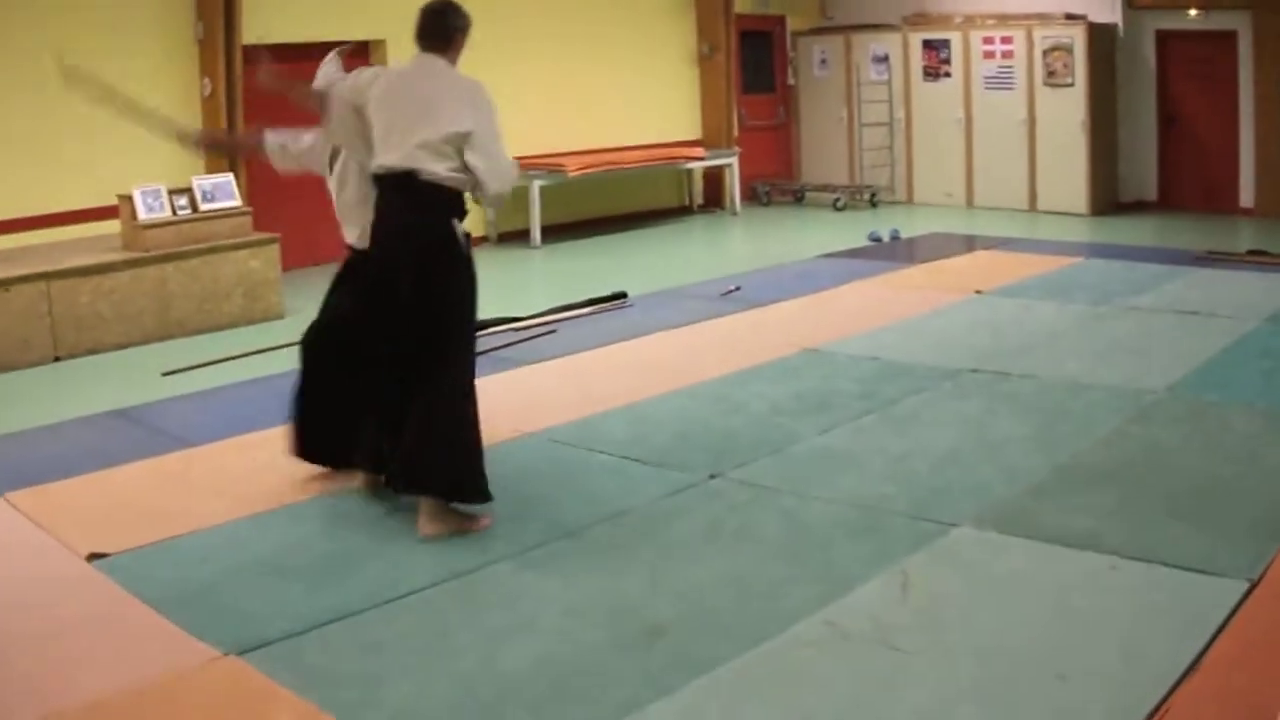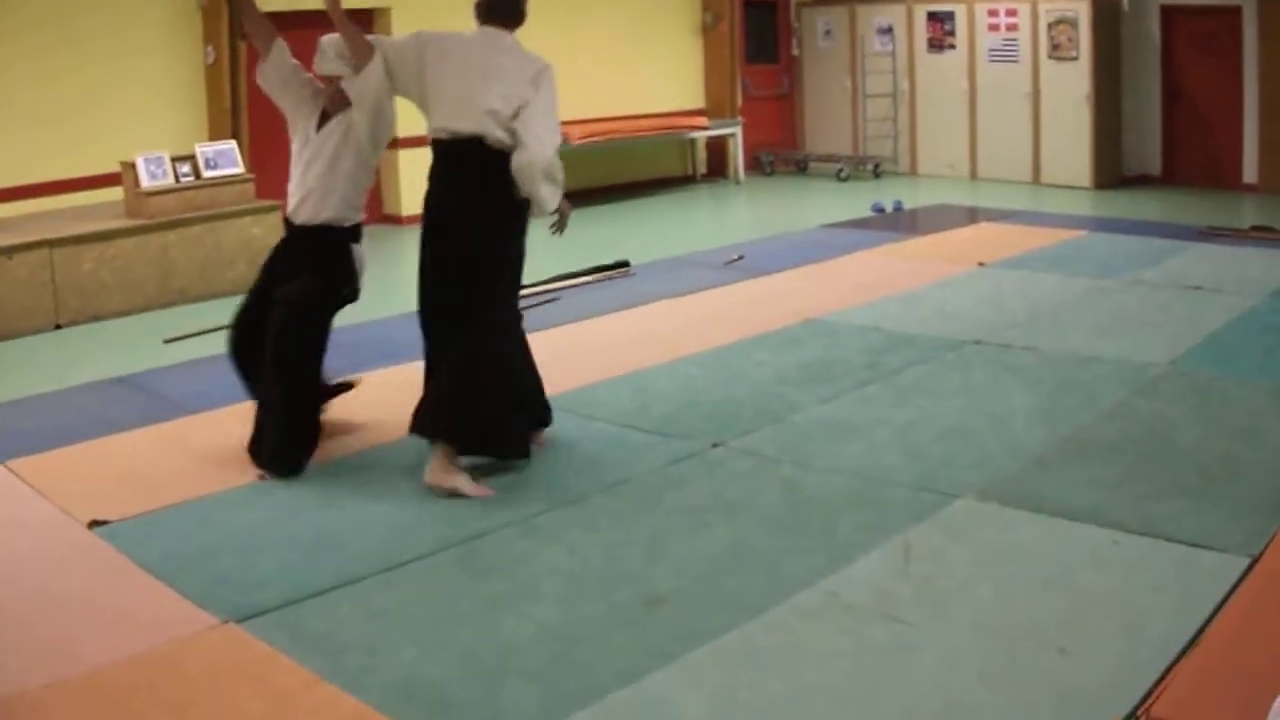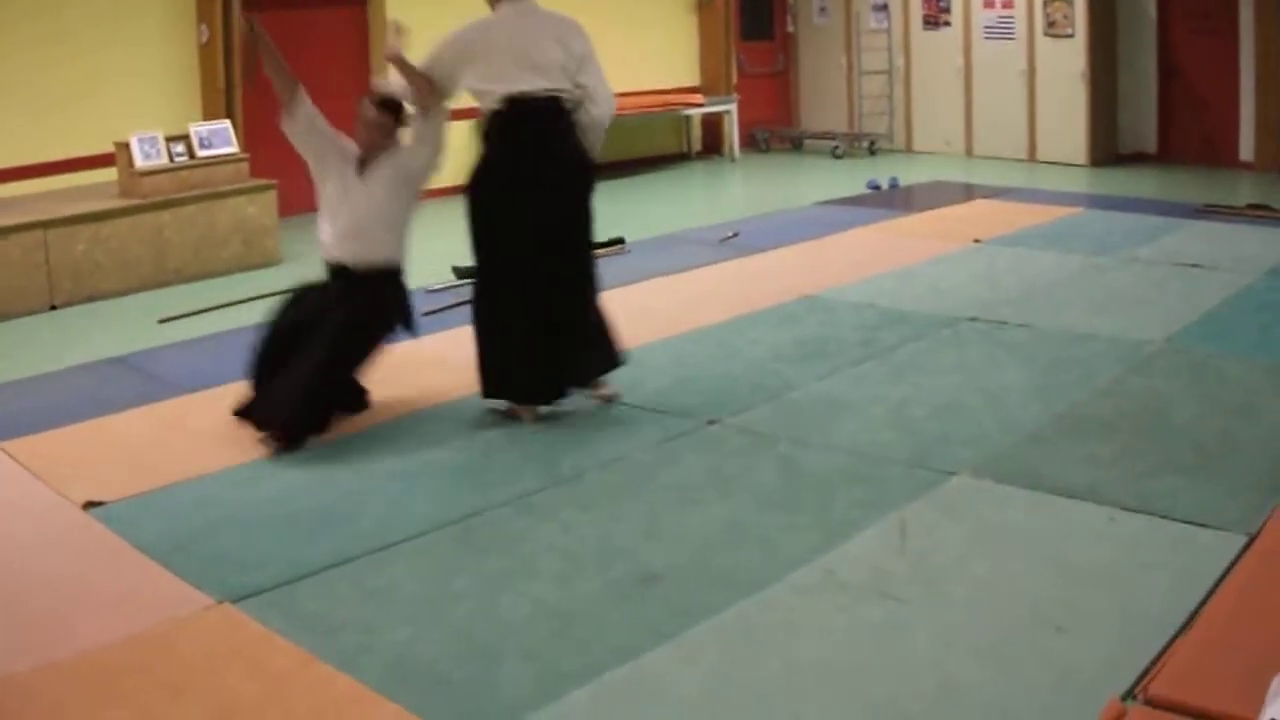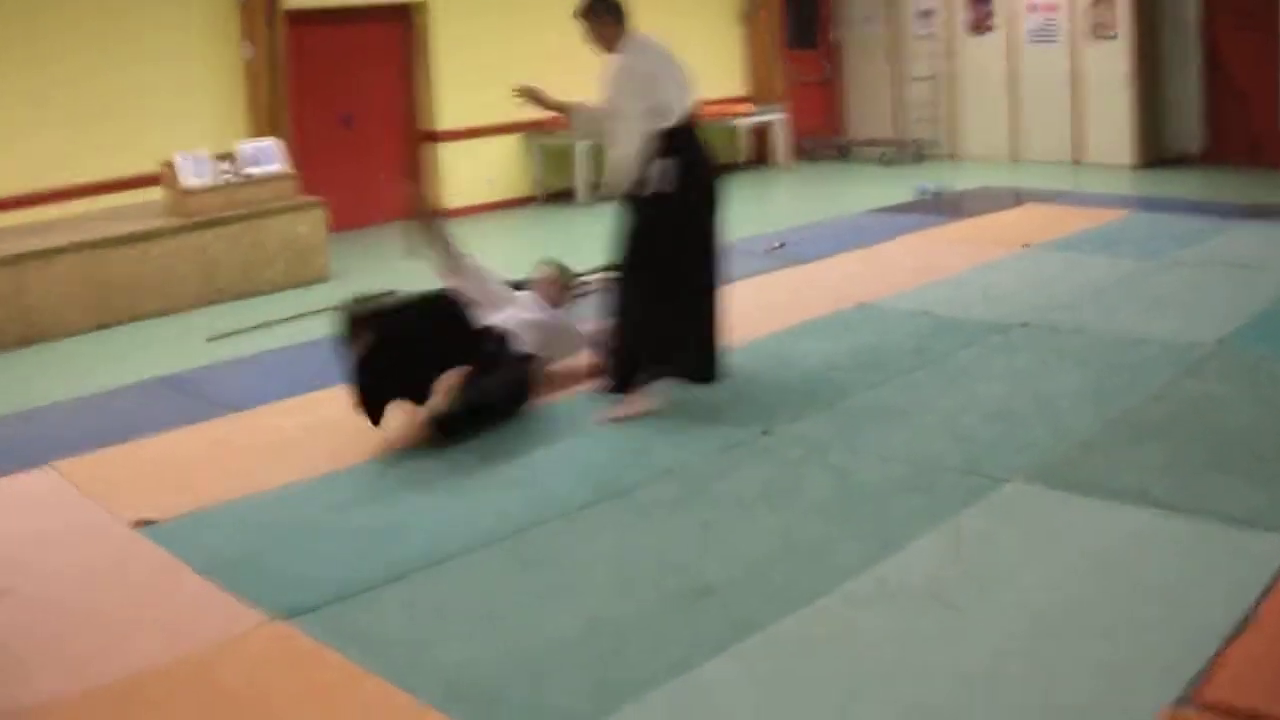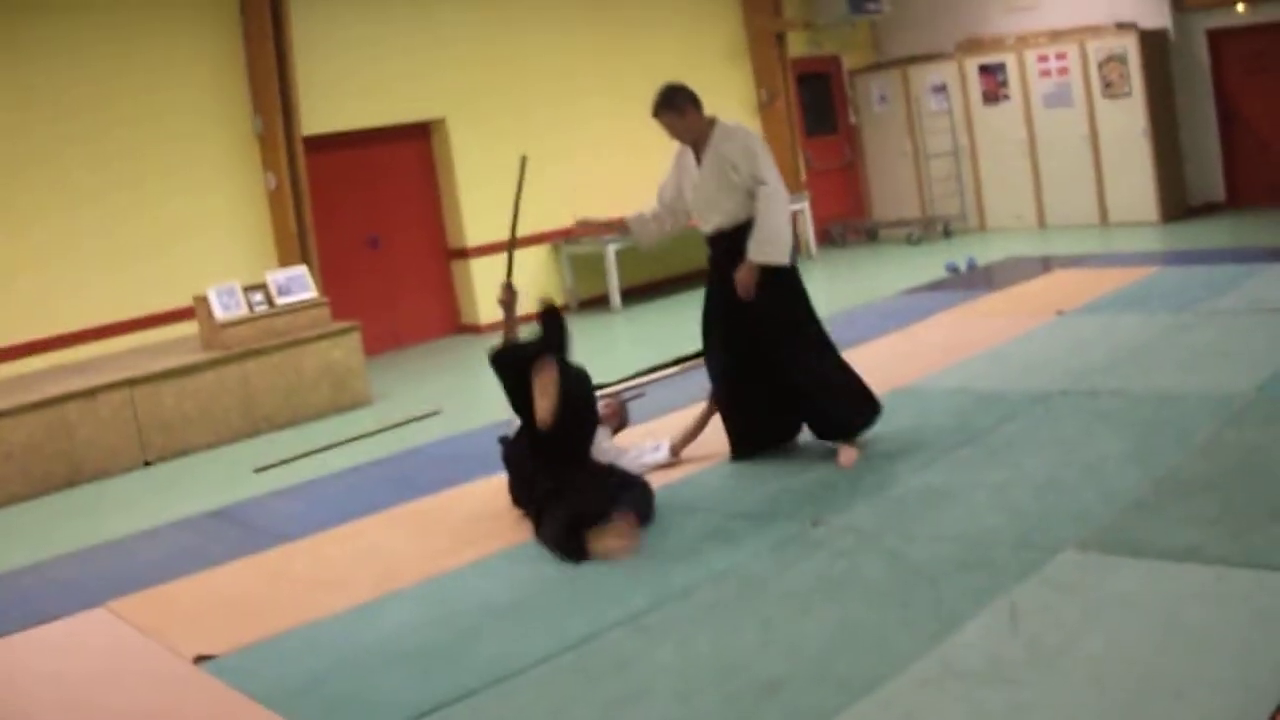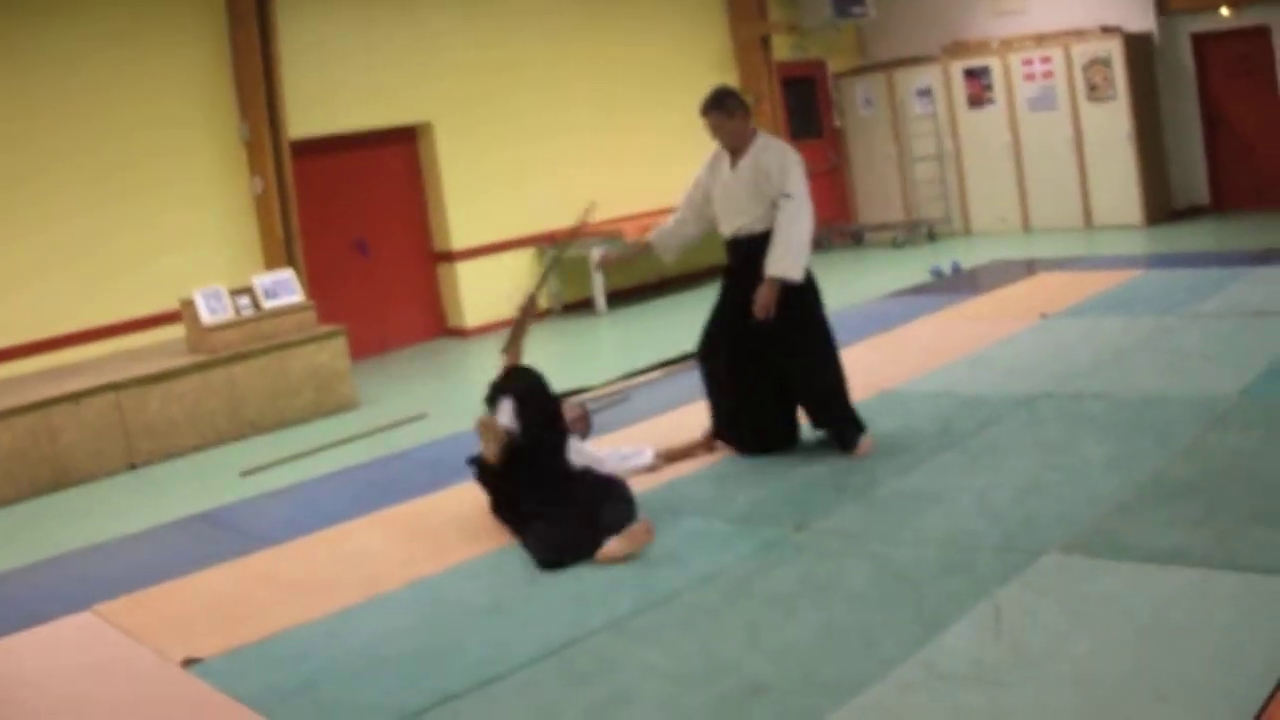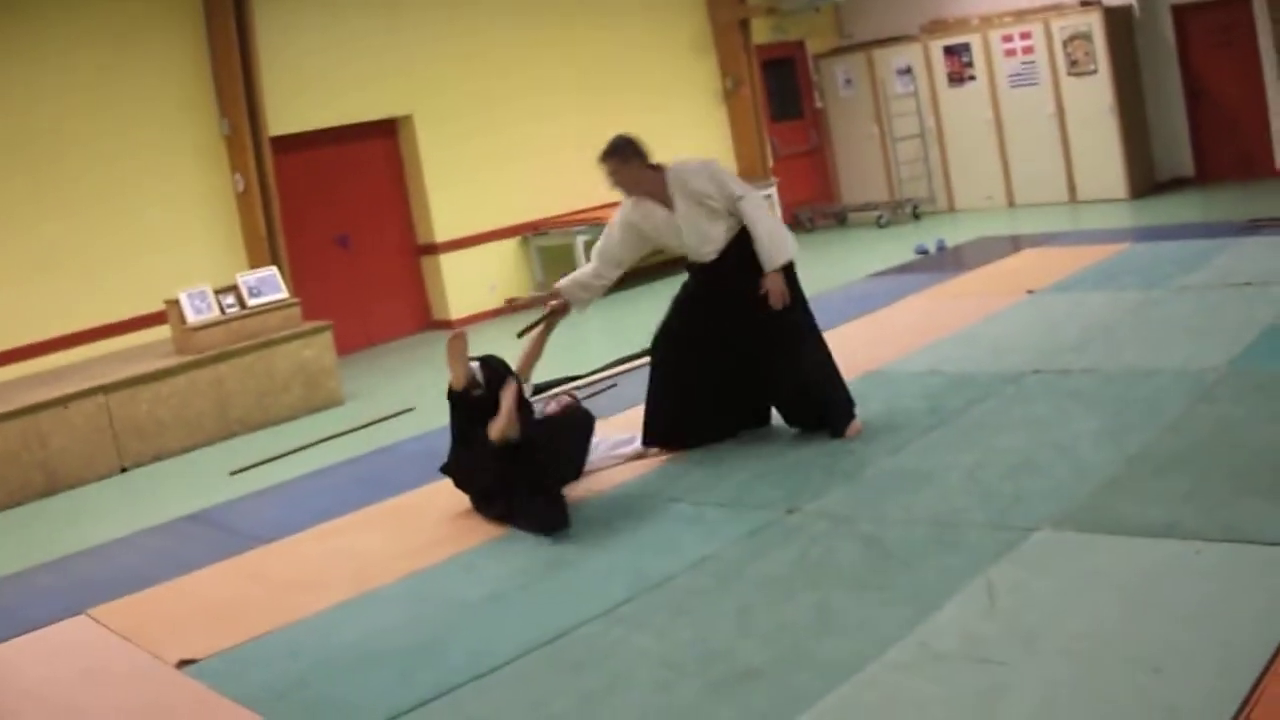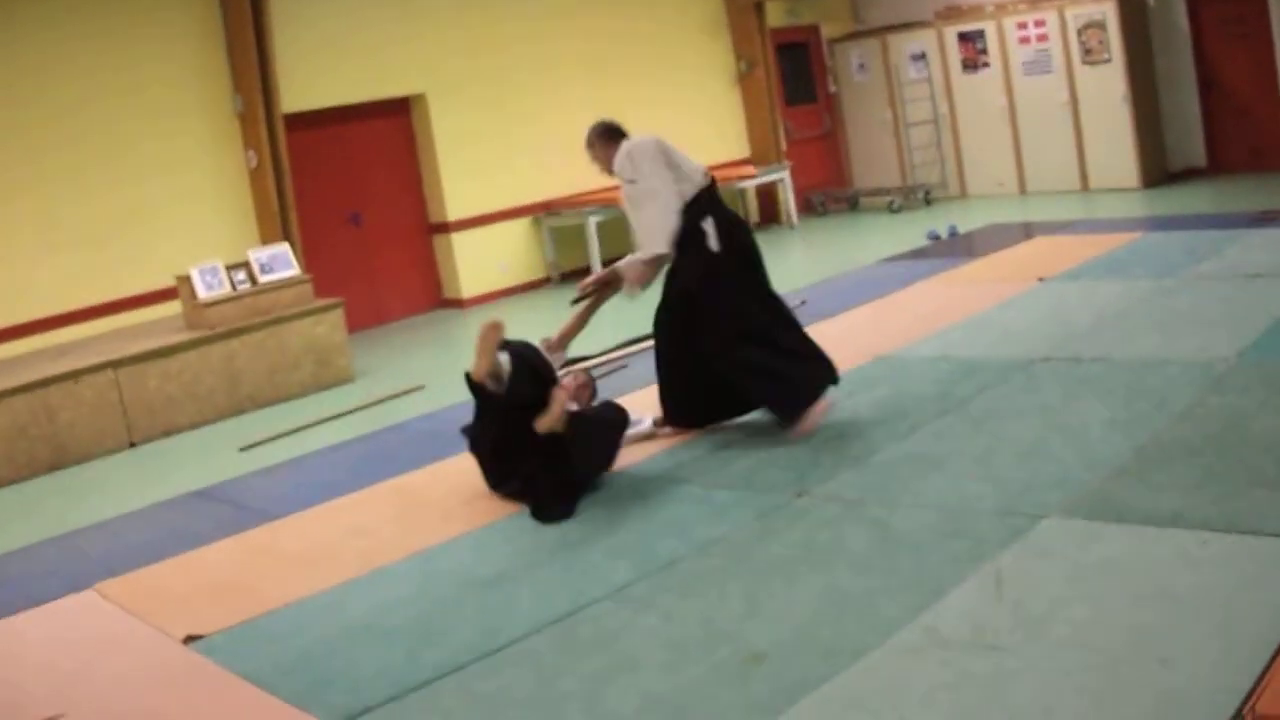
dt=0.4s
person 1, frame 1
left shoulder: (379, 83)
right shoulder: (466, 93)
left elbow: (331, 101)
right elbow: (496, 177)
right wrist: (467, 178)
left hip: (388, 223)
right hip: (434, 227)
left knee: (393, 350)
right knee: (444, 360)
left ankle: (392, 465)
right ankle: (436, 503)
person 1, frame 2
left shoulder: (436, 48)
right shoulder: (532, 69)
left elbow: (372, 53)
right elbow: (537, 149)
right wrist: (553, 200)
left hip: (446, 188)
right hip: (494, 193)
left knee: (453, 309)
right knee: (485, 317)
left ankle: (519, 422)
right ankle: (443, 457)
person 1, frame 3
left shoulder: (474, 36)
left elbow: (428, 82)
right elbow: (598, 103)
right wrist: (586, 148)
left hip: (505, 153)
right hip: (562, 151)
left knee: (505, 273)
right knee: (569, 262)
left ankle: (524, 391)
right ankle: (590, 372)
person 1, frame 4
left shoulder: (630, 64)
right shoulder: (645, 54)
left elbow: (626, 132)
right elbow: (614, 118)
left wrist: (617, 183)
right wrist: (555, 105)
left hip: (670, 169)
right hip: (687, 165)
left knee: (646, 273)
right knee: (683, 267)
left ankle: (639, 384)
right ankle: (695, 356)
person 1, frame 5
left shoulder: (741, 142)
right shoulder: (685, 159)
left elbow: (772, 202)
right elbow: (668, 214)
left wrist: (756, 262)
right wrist: (610, 226)
left hip: (759, 257)
right hip: (723, 258)
left knee: (797, 344)
right knee: (730, 355)
left ankle: (844, 431)
right ankle: (762, 433)
person 1, frame 6
left shoulder: (778, 155)
right shoulder: (718, 163)
left elbow: (795, 219)
right elbow: (691, 216)
left wrist: (774, 280)
right wrist: (632, 249)
left hip: (777, 265)
right hip: (742, 265)
left knee: (804, 349)
right knee: (724, 352)
left ankle: (848, 430)
right ankle: (761, 434)
person 1, frame 7
left shoulder: (698, 173)
right shoulder: (632, 215)
left elbow: (755, 209)
right elbow: (602, 266)
left wrist: (776, 268)
right wrist: (554, 294)
left hip: (753, 262)
right hip: (710, 278)
left knee: (789, 337)
right knee: (676, 347)
left ankle: (838, 415)
right ankle: (683, 433)
person 1, frame 8
left shoulder: (634, 152)
right shoulder: (640, 158)
left elbow: (656, 202)
right elbow: (659, 236)
left wrist: (649, 260)
right wrist: (615, 274)
left hip: (713, 238)
right hip: (705, 240)
left knee: (731, 324)
right knee: (677, 326)
left ankle: (802, 397)
right ankle: (692, 413)
person 2, frame 1
right shoulder: (326, 144)
right elbow: (268, 144)
right wrist: (210, 140)
right hip: (362, 263)
left knee: (328, 347)
right knee: (336, 351)
person 2, frame 2
left shoulder: (367, 120)
right shoulder: (305, 102)
left elbow: (368, 66)
right elbow: (268, 46)
left hip: (331, 251)
right hip: (295, 241)
left knee: (287, 345)
right knee: (250, 333)
left ankle: (282, 450)
right ankle: (310, 403)
person 2, frame 3
left shoulder: (405, 168)
right shoulder: (335, 155)
left elbow: (431, 112)
right elbow: (292, 100)
left wrist: (400, 62)
right wrist: (260, 41)
left hip: (378, 291)
right hip: (339, 284)
left knee: (333, 344)
left ankle: (283, 417)
person 2, frame 4
left shoulder: (564, 326)
right shoulder: (509, 298)
right elbow: (458, 268)
right wrist: (432, 226)
left knee: (514, 380)
right knee: (445, 308)
left ankle: (444, 404)
person 2, frame 5
left shoulder: (609, 449)
left elbow: (667, 451)
right elbow: (514, 367)
left wrist: (705, 417)
right wrist: (509, 313)
left knee: (635, 490)
person 2, frame 6
left shoulder: (581, 451)
left elbow: (646, 458)
right elbow: (510, 372)
left wrist: (693, 447)
right wrist: (521, 322)
left knee: (612, 490)
left ankle: (604, 544)
person 2, frame 7
left shoulder: (571, 438)
right shoulder: (526, 416)
left elbow: (624, 446)
right elbow: (521, 372)
right wrist: (549, 322)
left hip: (527, 486)
right hip: (489, 481)
left knee: (579, 418)
left ankle: (510, 430)
right ankle: (464, 380)
person 2, frame 8
left shoulder: (585, 418)
right elbow: (555, 346)
right wrist: (597, 298)
left knee: (614, 415)
left ankle: (557, 422)
right ankle: (486, 373)
